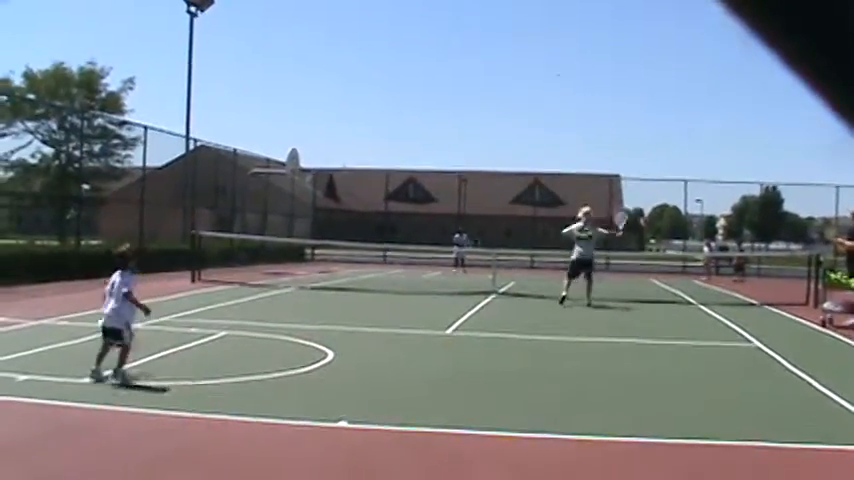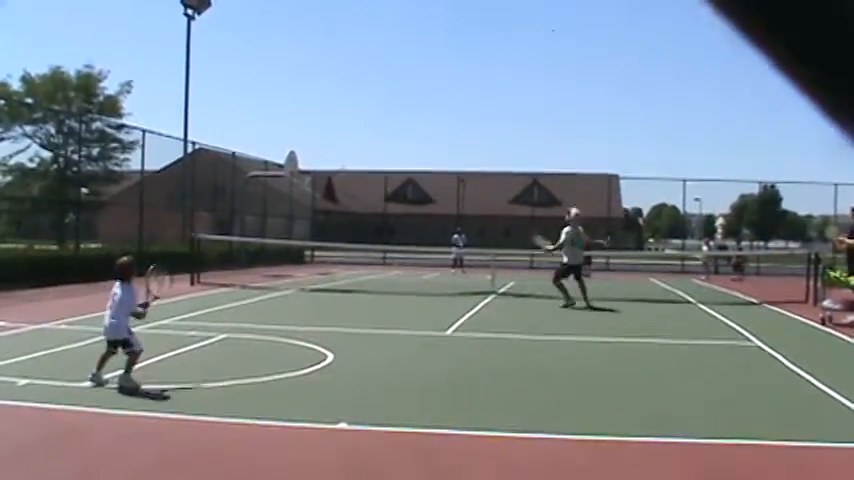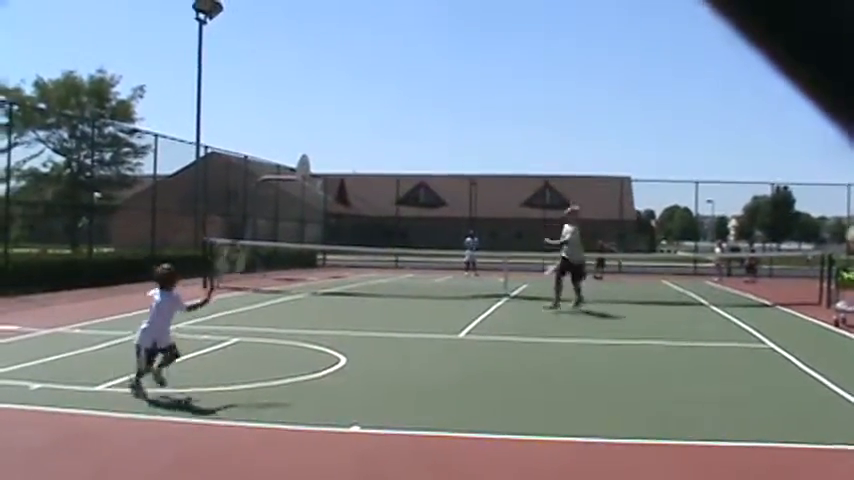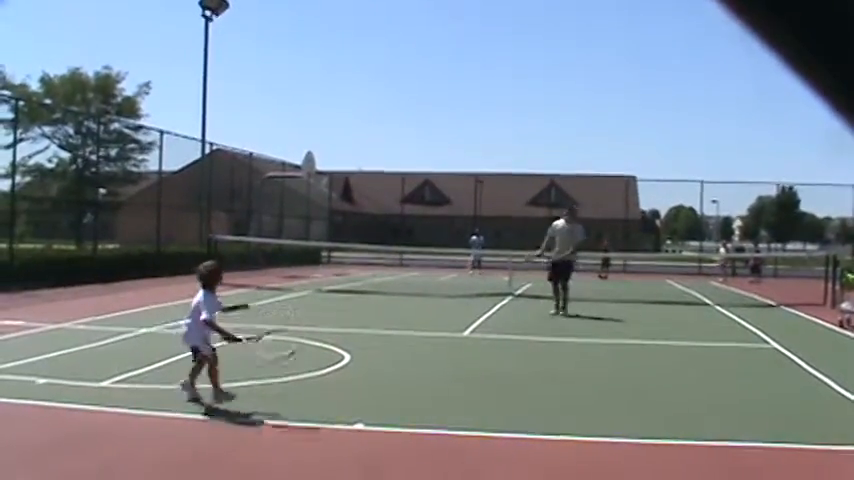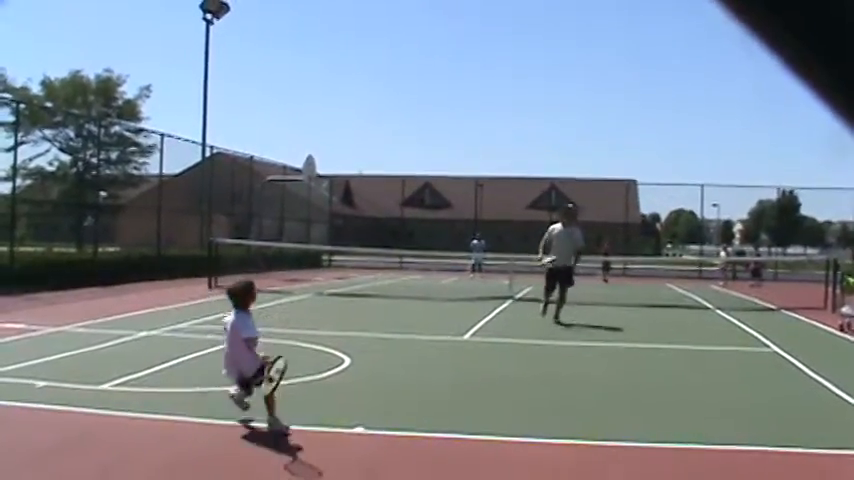
dt=0.3s
person 1, frame 1
left shoulder: (116, 275)
right shoulder: (129, 277)
left elbow: (106, 293)
right elbow: (127, 294)
right wrist: (142, 307)
left hip: (108, 315)
right hip: (120, 318)
left knee: (106, 344)
right knee: (126, 345)
left ankle: (96, 370)
right ankle: (118, 371)
person 1, frame 2
left shoulder: (118, 285)
right shoulder: (130, 290)
right elbow: (133, 313)
left wrist: (140, 305)
right wrist: (143, 313)
left hip: (109, 325)
right hip: (120, 328)
left knee: (110, 351)
right knee: (136, 351)
left ankle: (96, 375)
right ankle: (126, 376)
person 1, frame 3
left shoulder: (158, 292)
right shoulder: (172, 298)
left elbow: (150, 294)
right elbow: (188, 308)
right wrist: (205, 300)
right hip: (149, 337)
left knee: (173, 354)
right knee: (147, 365)
left ankle: (157, 370)
right ankle: (136, 382)
person 1, frame 4
left shoulder: (209, 295)
right shoulder: (207, 298)
left elbow: (220, 307)
right elbow: (207, 320)
right wrist: (224, 333)
left hip: (200, 334)
right hip: (195, 335)
left knee: (201, 362)
right knee: (213, 359)
left ankle: (190, 387)
right ankle: (217, 391)
person 1, frame 5
left shoulder: (234, 315)
right shoulder: (239, 319)
left elbow: (227, 325)
right elbow: (249, 341)
right wrist: (258, 356)
left hip: (253, 361)
right hip: (238, 364)
right knee: (245, 390)
left ankle: (273, 419)
right ankle: (236, 392)
person 2, frame 1
left shoulder: (575, 227)
right shoulder: (595, 229)
left elbow: (563, 233)
right elbow: (606, 233)
right wrist: (617, 233)
left hip: (577, 257)
right hip: (589, 257)
left knee: (569, 277)
right knee: (588, 277)
left ankle: (564, 292)
right ankle: (588, 300)
person 2, frame 2
left shoulder: (567, 231)
right shoulder: (580, 230)
left elbow: (560, 244)
right elbow: (586, 243)
left wrist: (551, 248)
left hip: (568, 261)
right hip: (579, 260)
left knee: (555, 280)
right knee: (579, 279)
left ankle: (569, 299)
right ankle: (586, 301)
person 2, frame 3
left shoulder: (572, 229)
right shoulder: (567, 226)
left elbow: (563, 242)
left wrist: (550, 242)
left hip: (576, 260)
right hip: (567, 257)
left knee: (575, 282)
right knee: (558, 277)
left ankle: (579, 298)
right ankle: (556, 302)
person 2, frame 4
left shoulder: (577, 227)
right shoulder: (556, 224)
left elbow: (578, 243)
right elbow: (549, 237)
left wrist: (569, 253)
right wrist: (541, 250)
left hip: (568, 259)
right hip: (556, 258)
left knee: (564, 283)
right knee: (554, 282)
left ankle: (564, 305)
right ankle: (557, 307)
person 2, frame 5
left shoulder: (576, 232)
right shoulder: (553, 228)
left elbow: (579, 248)
right elbow: (544, 242)
left wrist: (576, 259)
right wrist: (541, 253)
left hip: (567, 265)
right hip: (552, 263)
left knee: (562, 290)
right knee: (548, 289)
left ankle: (556, 316)
right ankle: (545, 301)
